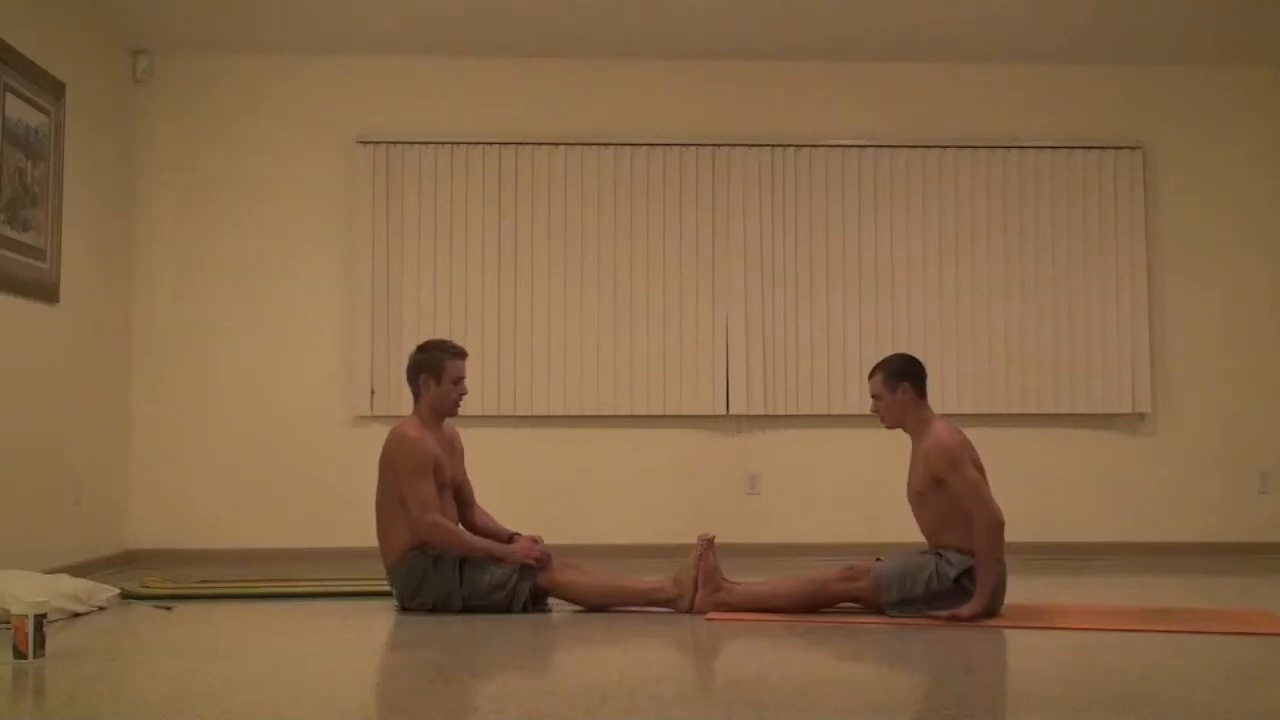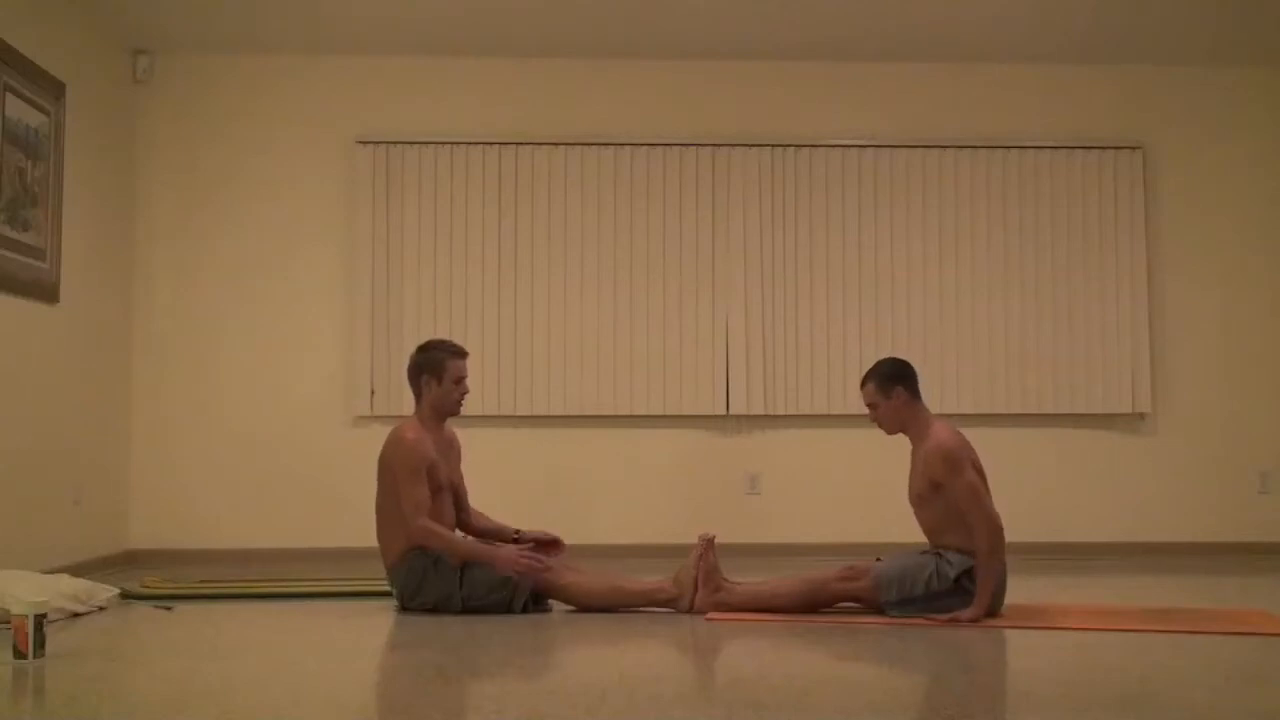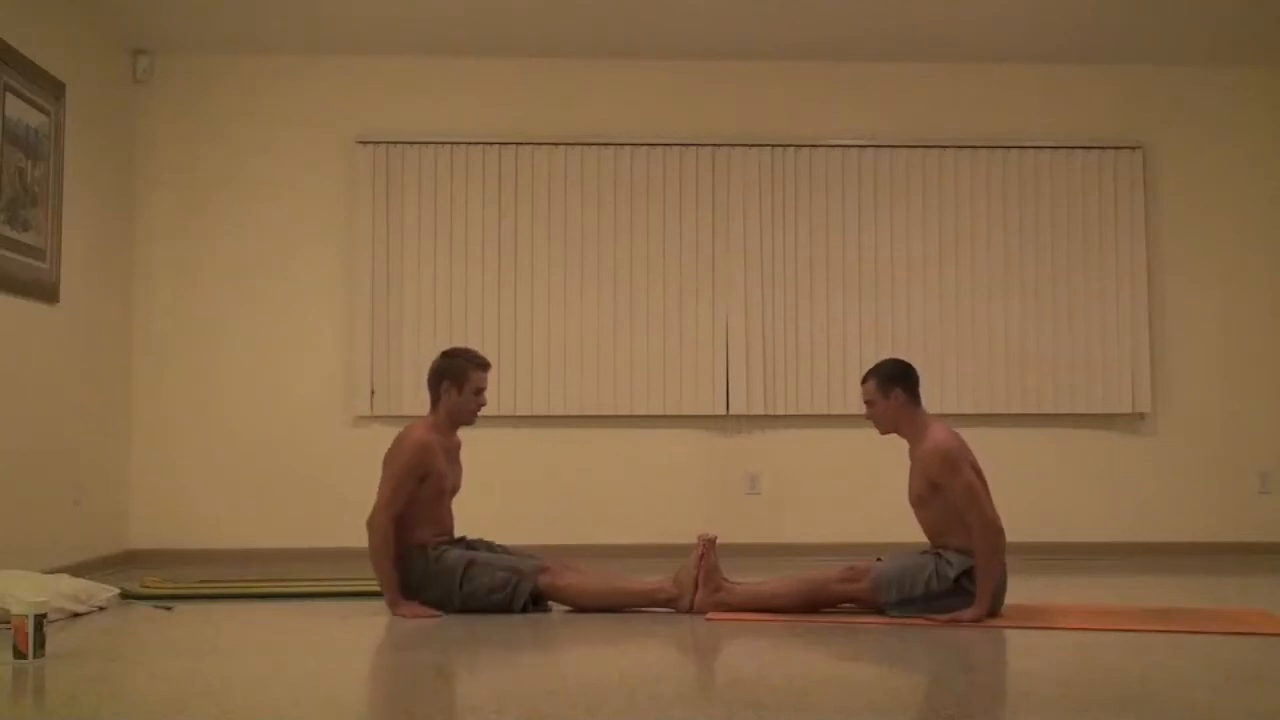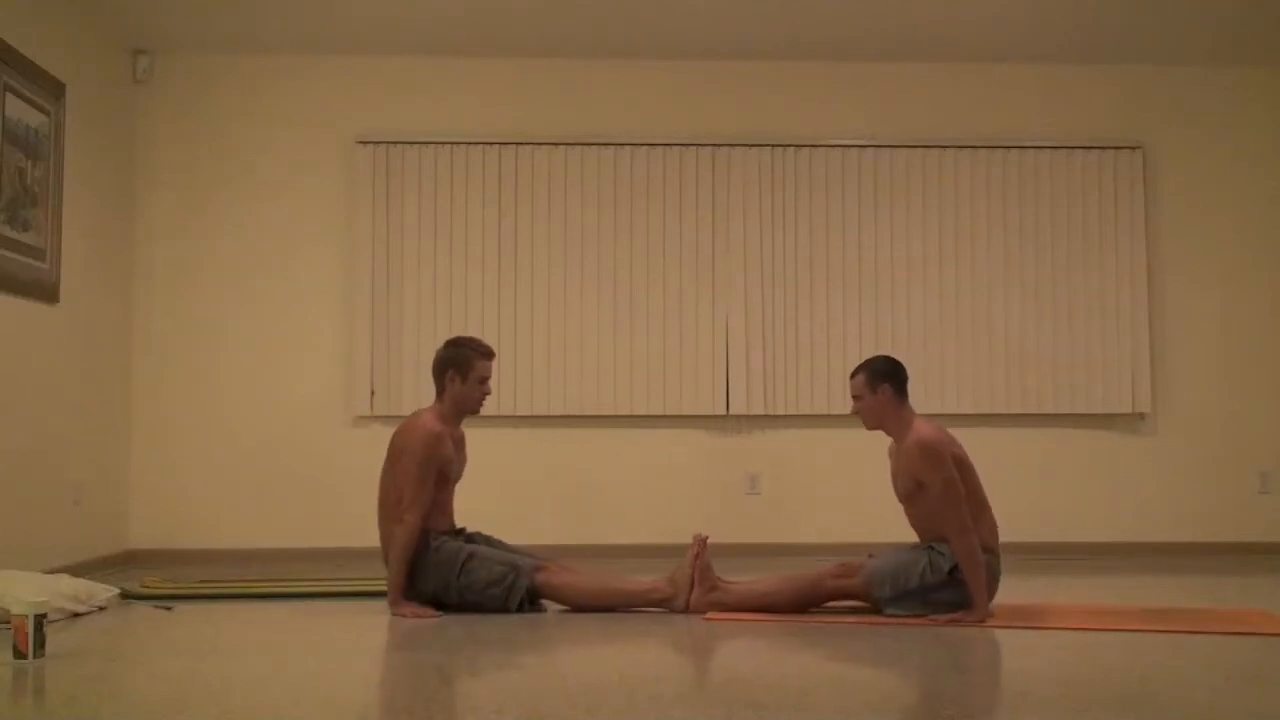
dt=0.5s
person 1, frame 1
left shoulder: (449, 437)
right shoulder: (411, 441)
left elbow: (469, 511)
right elbow: (429, 524)
left wrist: (513, 539)
right wrist: (504, 551)
left hip: (442, 559)
right hip: (421, 571)
left knee: (550, 565)
right knee: (544, 572)
left ankle: (668, 590)
right ankle: (672, 593)
person 1, frame 2
left shoulder: (447, 438)
right shoulder: (409, 443)
right elbow: (418, 527)
left wrist: (518, 536)
right wrist: (493, 557)
left hip: (445, 556)
right hip: (420, 571)
left knee: (552, 565)
right knee: (544, 574)
left ankle: (668, 590)
right ankle: (673, 593)
person 1, frame 3
left shoulder: (450, 442)
right shoulder: (418, 444)
right elbow: (379, 521)
right wrist: (396, 600)
left hip: (446, 551)
right hip: (421, 567)
left knee: (553, 568)
right knee: (545, 578)
left ankle: (668, 590)
right ankle: (670, 593)
person 1, frame 4
left shoulder: (453, 434)
right shoulder: (427, 433)
right elbow: (409, 517)
right wrist: (397, 598)
left hip: (446, 544)
right hip: (423, 558)
left knee: (547, 567)
right knee: (540, 576)
left ankle: (663, 590)
right ankle: (667, 593)
person 2, frame 1
left shoulder: (940, 444)
right shoulder: (925, 441)
left elbow: (991, 518)
left wrist: (980, 600)
left hip: (966, 576)
right hip: (951, 567)
left knee: (848, 580)
right knee: (853, 575)
left ankle: (724, 596)
right ankle: (729, 592)
person 2, frame 2
left shoulder: (940, 447)
right shoulder: (926, 444)
left elbow: (989, 525)
left wrist: (980, 605)
left hip: (966, 577)
right hip: (952, 567)
left knee: (848, 581)
right knee: (850, 576)
left ankle: (726, 596)
right ankle: (729, 591)
person 2, frame 3
left shoulder: (937, 448)
right shoulder: (922, 446)
left elbow: (988, 527)
left wrist: (981, 605)
left hip: (966, 575)
right hip: (951, 566)
left knee: (847, 582)
right knee: (850, 576)
left ankle: (724, 596)
right ankle: (728, 592)
person 2, frame 4
left shoulder: (922, 444)
right shoulder: (899, 448)
left elbow: (960, 528)
left wrist: (979, 606)
left hip: (959, 571)
right hip: (945, 561)
left knee: (839, 579)
right knee: (840, 574)
left ankle: (719, 597)
right ankle: (723, 592)
